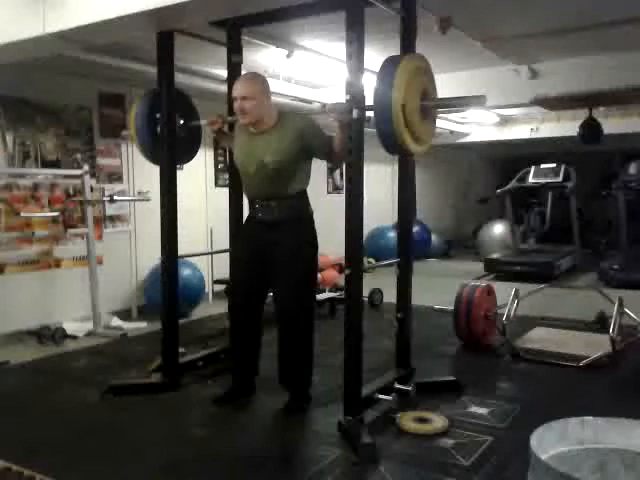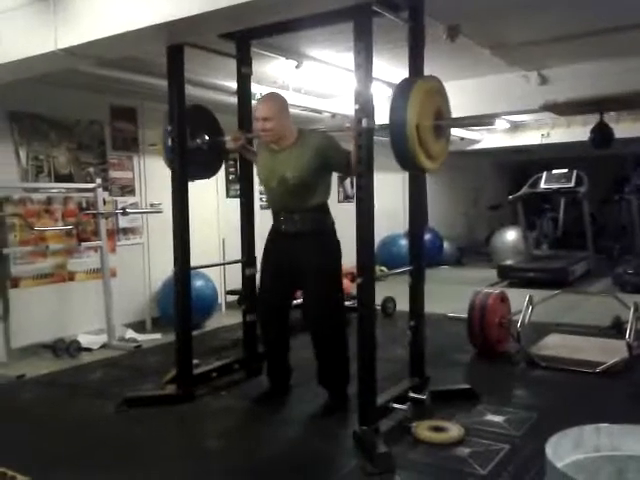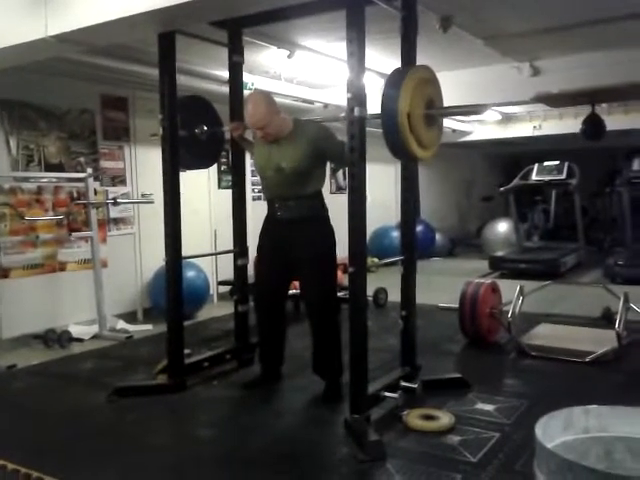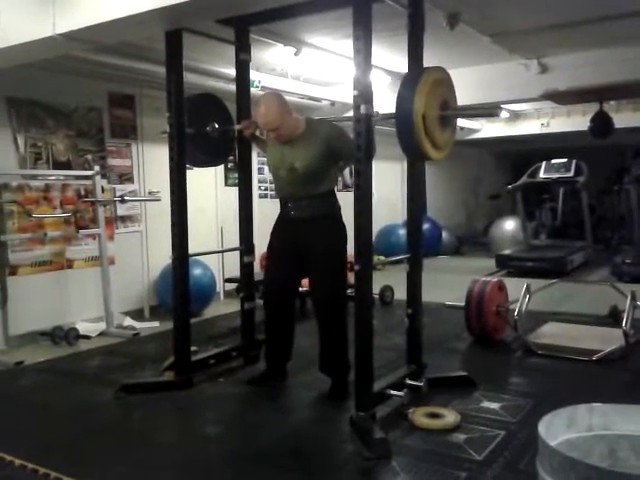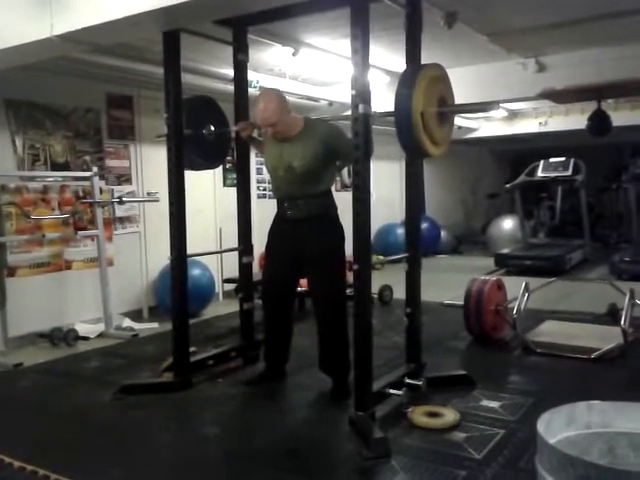
dt=1s
person 1, frame 1
left shoulder: (299, 127)
right shoulder: (240, 129)
left elbow: (336, 157)
left wrist: (343, 127)
right wrist: (219, 135)
left hip: (292, 225)
right hip: (255, 224)
left knee: (293, 312)
right knee: (242, 307)
left ankle: (298, 390)
right ankle: (242, 383)
person 1, frame 2
left shoulder: (318, 143)
right shoulder: (264, 147)
left elbow: (351, 168)
right wrist: (243, 150)
left hip: (315, 236)
right hip: (279, 235)
left knee: (323, 318)
right knee: (269, 313)
left ankle: (337, 390)
right ankle: (279, 383)
person 1, frame 3
left shoulder: (313, 133)
right shoulder: (260, 138)
left elbow: (347, 158)
right wrist: (240, 140)
left hip: (310, 223)
right hip: (275, 223)
left knee: (320, 303)
right knee: (266, 300)
left ankle: (331, 377)
right ankle: (270, 369)
person 1, frame 4
left shoulder: (326, 133)
right shoulder: (272, 136)
left elbow: (359, 154)
right wrist: (252, 137)
left hip: (323, 221)
right hip: (287, 221)
left knee: (328, 301)
right knee: (275, 296)
left ankle: (338, 375)
right ankle: (275, 365)
person 1, frame 5
left shoulder: (323, 133)
right shoulder: (270, 137)
left elbow: (357, 154)
left wrist: (331, 169)
right wrist: (249, 138)
left hip: (320, 222)
right hip: (284, 222)
left knee: (328, 302)
right knee: (273, 296)
left ankle: (339, 376)
right ankle: (274, 365)
